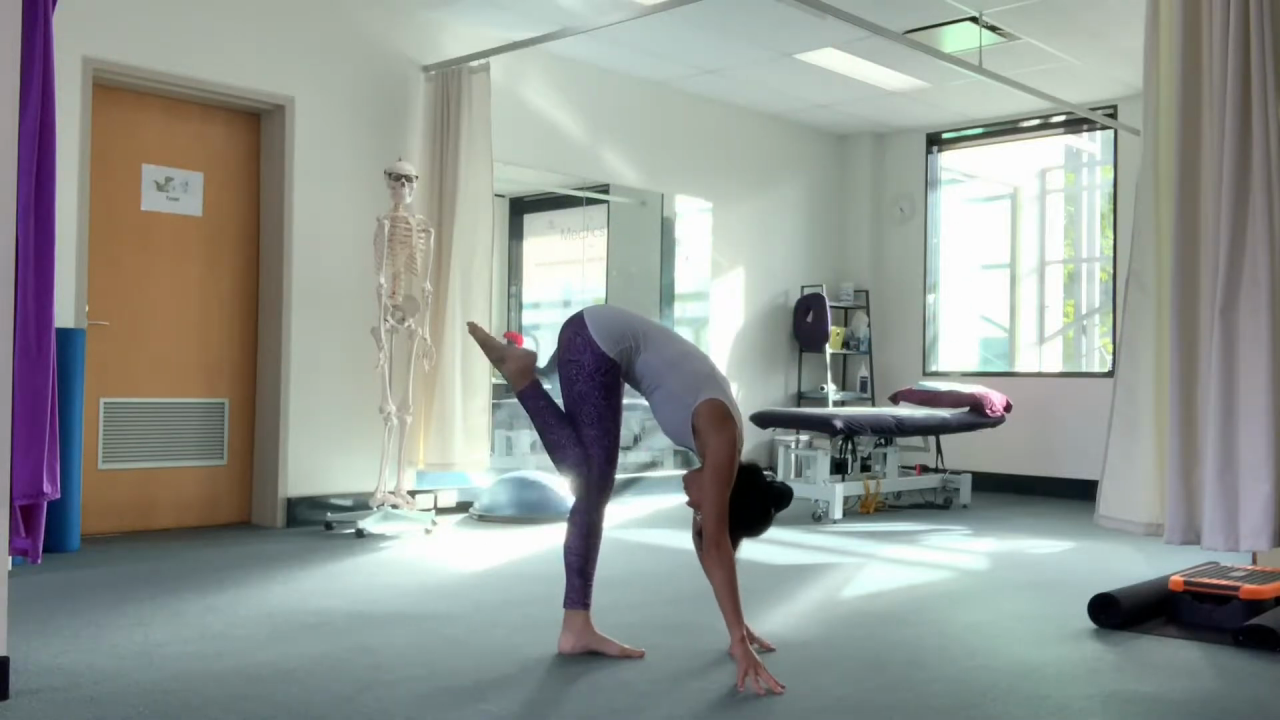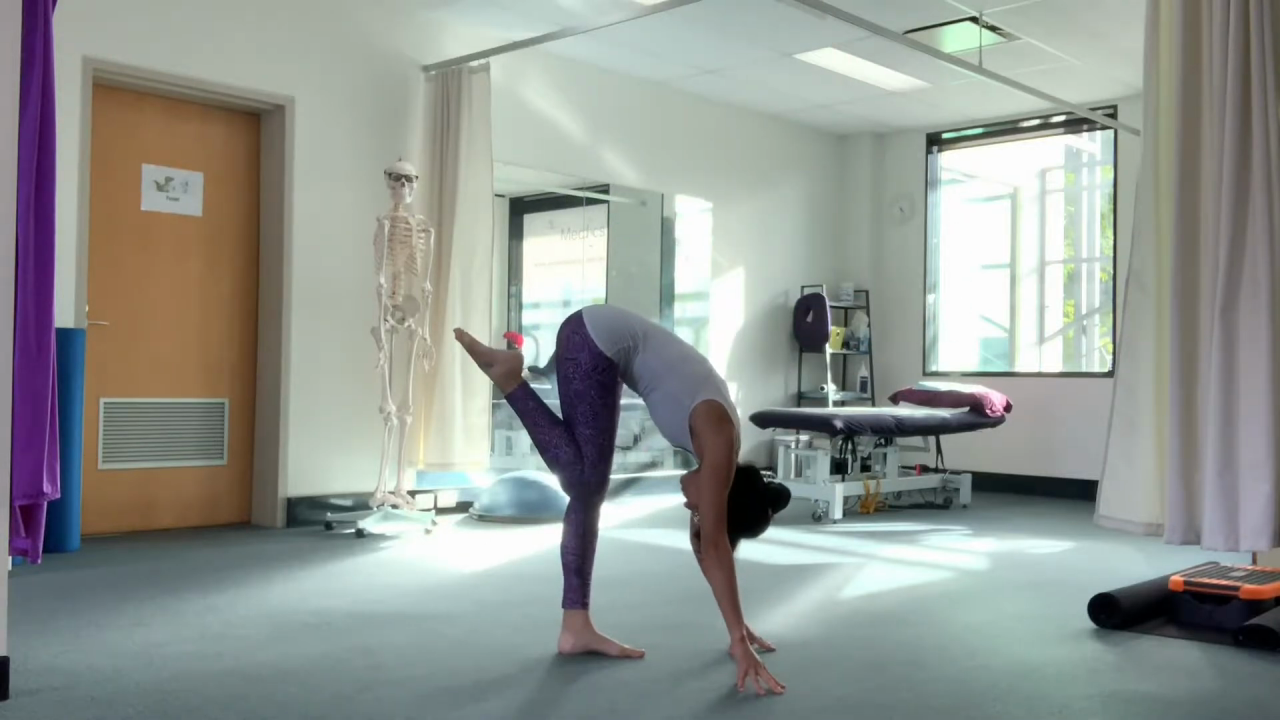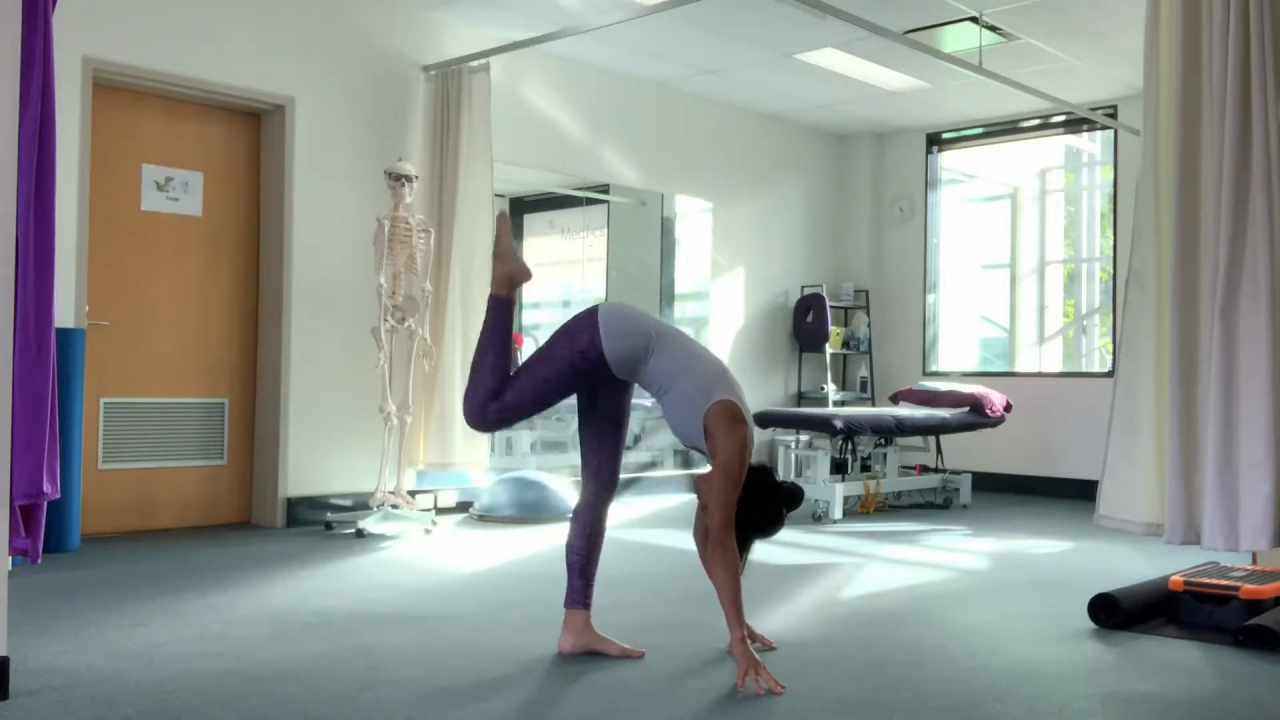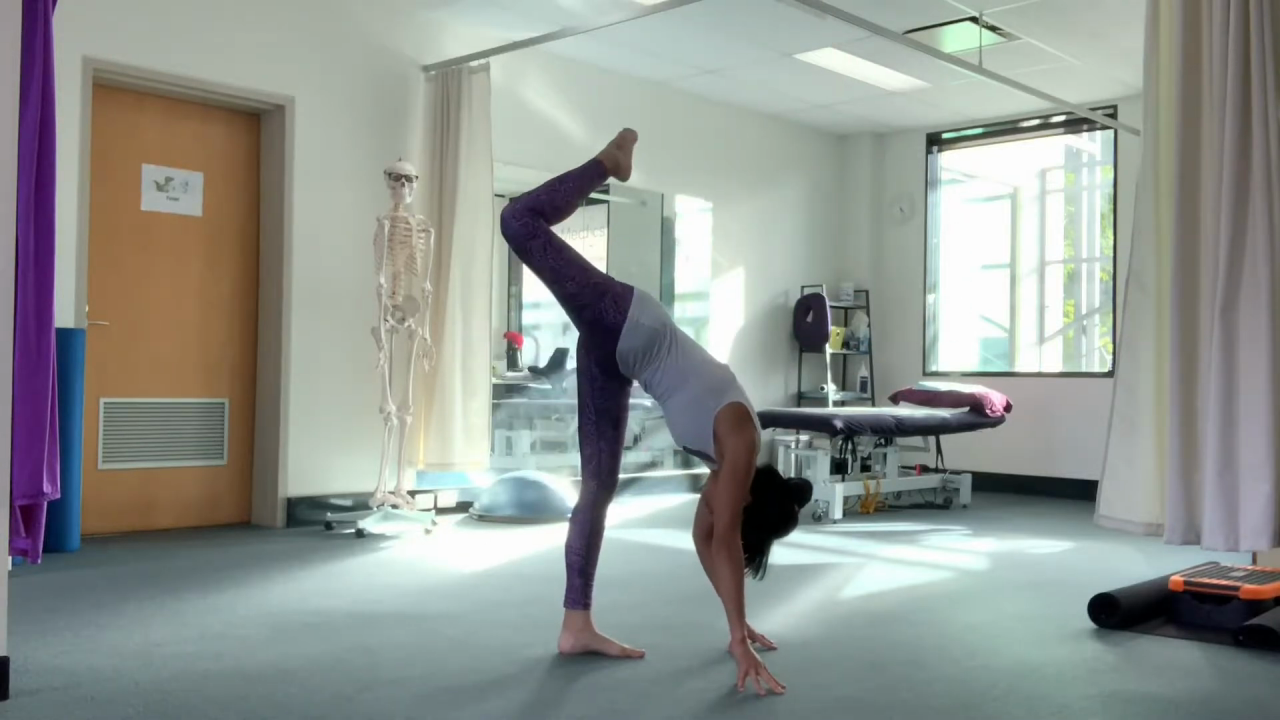
dt=0.4s
person 1, frame 1
left shoulder: (718, 437)
right shoulder: (722, 436)
left elbow: (710, 540)
right elbow: (714, 544)
left wrist: (738, 628)
right wrist: (739, 640)
left hip: (606, 345)
right hip: (598, 337)
left knee: (593, 489)
right knee: (592, 482)
left ankle: (577, 629)
person 1, frame 2
left shoulder: (717, 438)
right shoulder: (719, 438)
left elbow: (708, 542)
right elbow: (713, 544)
left wrist: (737, 628)
right wrist: (740, 640)
left hip: (605, 345)
right hip: (596, 337)
left knee: (589, 490)
right knee: (585, 481)
left ankle: (576, 627)
right ankle: (510, 377)
person 1, frame 3
left shoulder: (730, 453)
right shoulder: (731, 443)
left elbow: (711, 542)
right elbow: (719, 544)
left wrist: (737, 624)
right wrist: (740, 639)
left hip: (616, 356)
right hip: (609, 336)
left knee: (599, 492)
right knee: (486, 412)
left ankle: (578, 628)
person 1, frame 4
left shoulder: (729, 449)
right shoulder: (739, 444)
left elbow: (710, 540)
right elbow: (723, 542)
left wrist: (737, 628)
right wrist: (739, 640)
left hip: (620, 351)
right hip: (623, 328)
left knee: (598, 489)
right knee: (519, 222)
left ankle: (577, 628)
